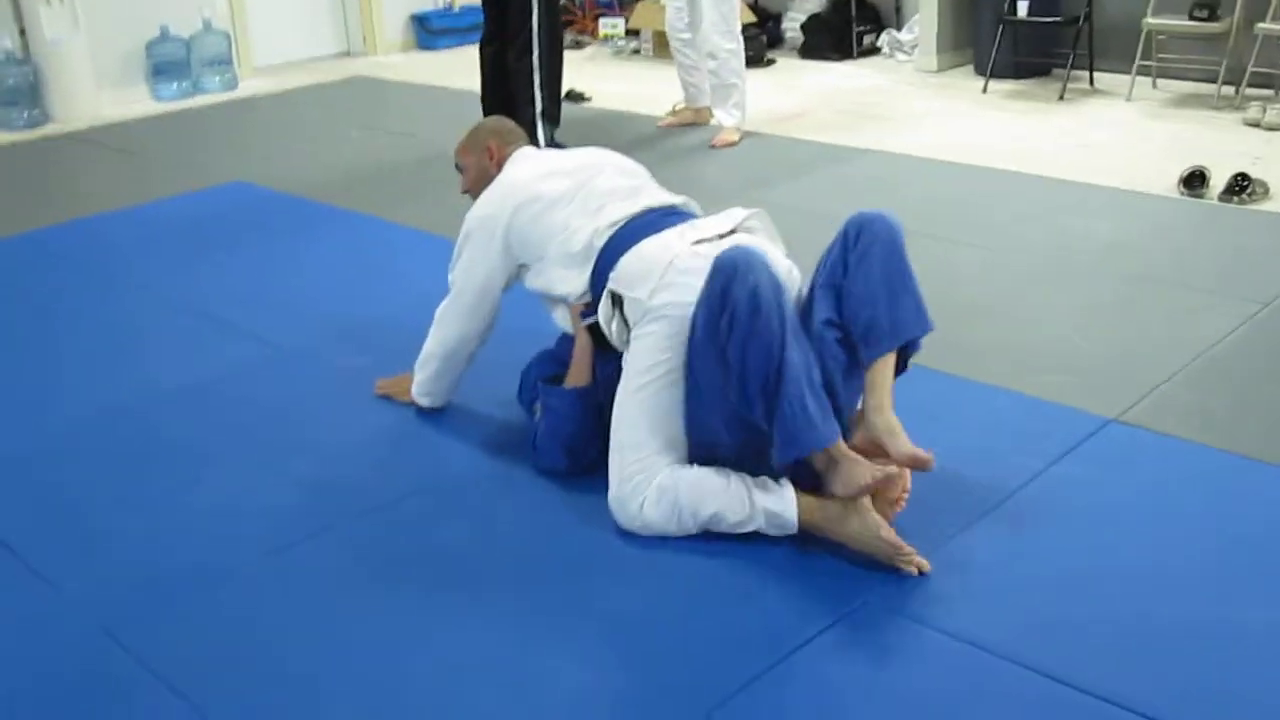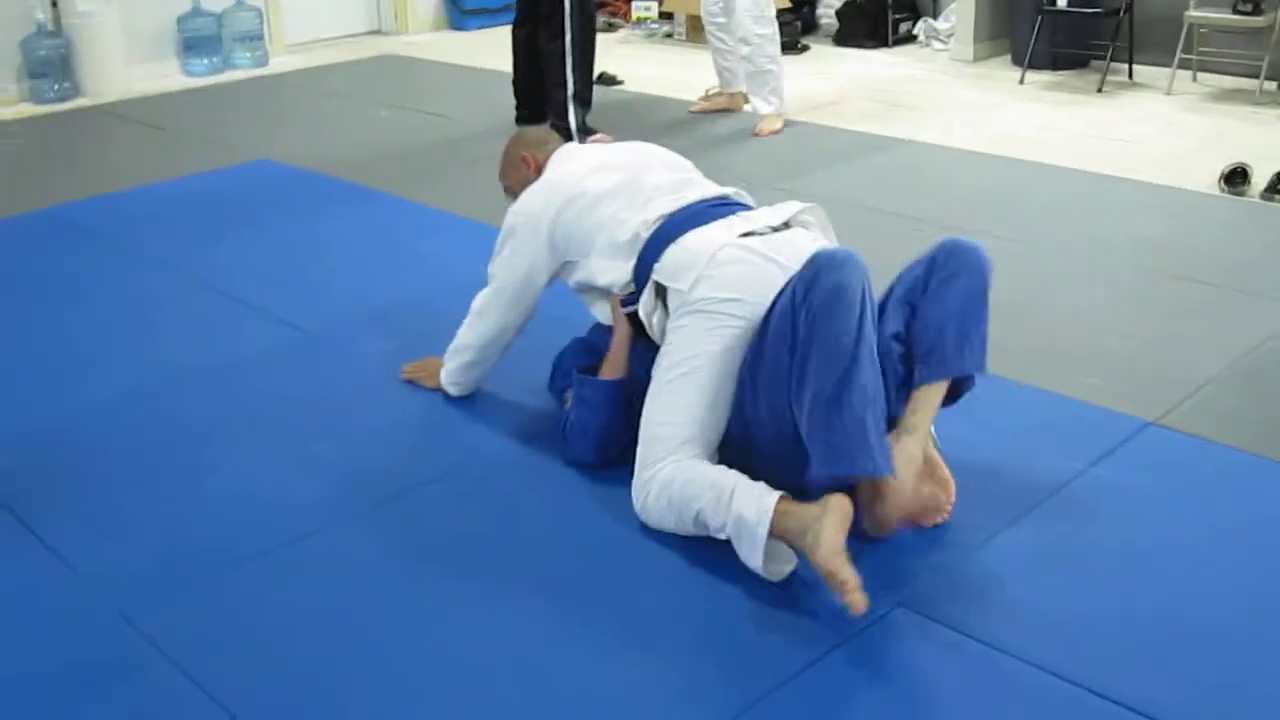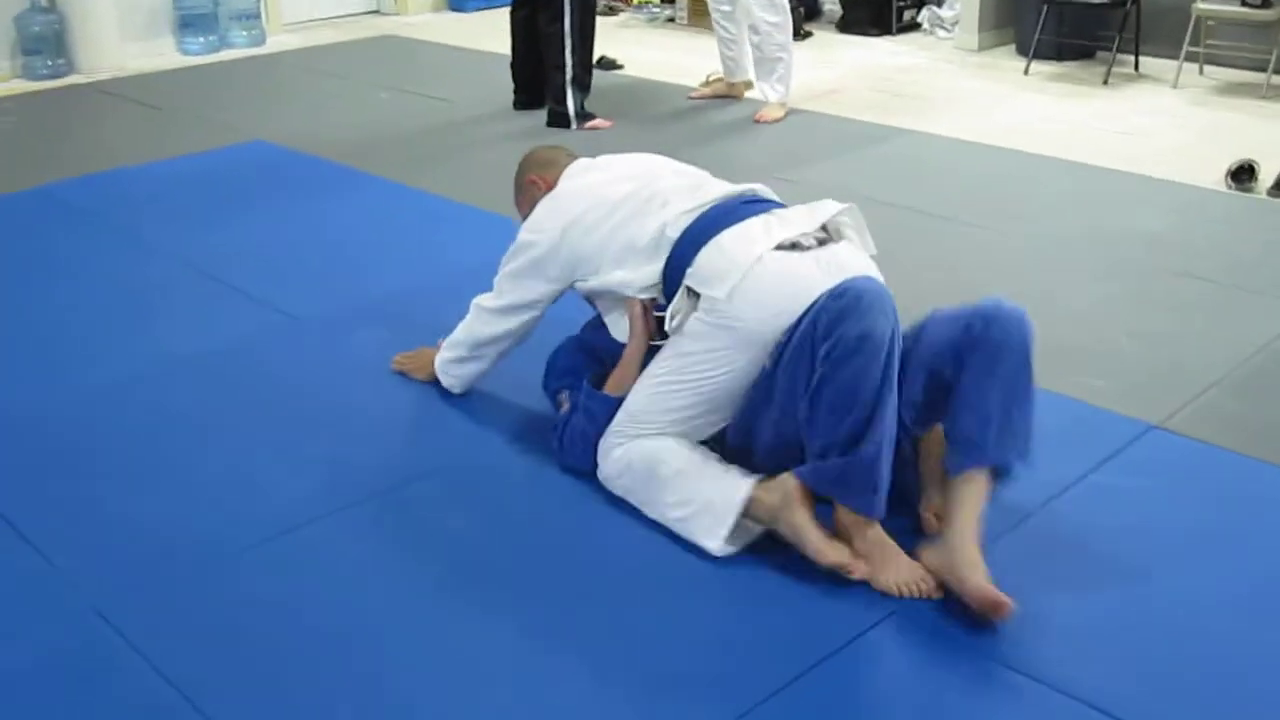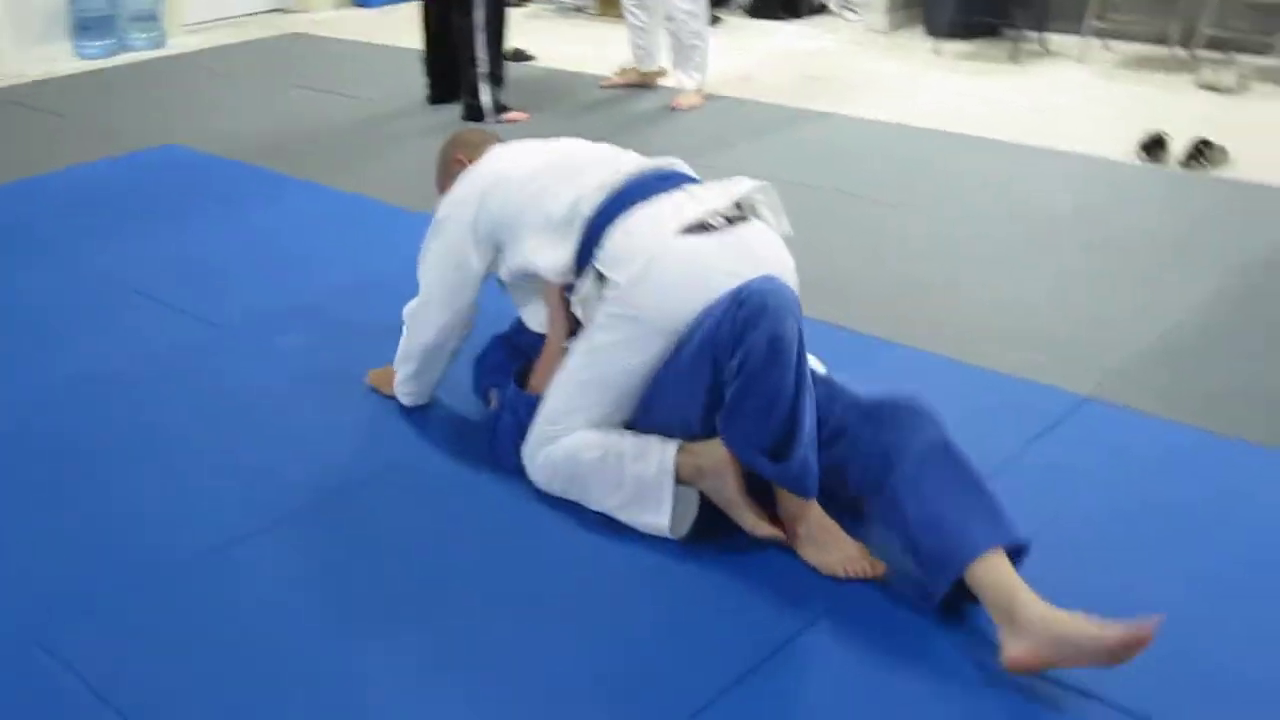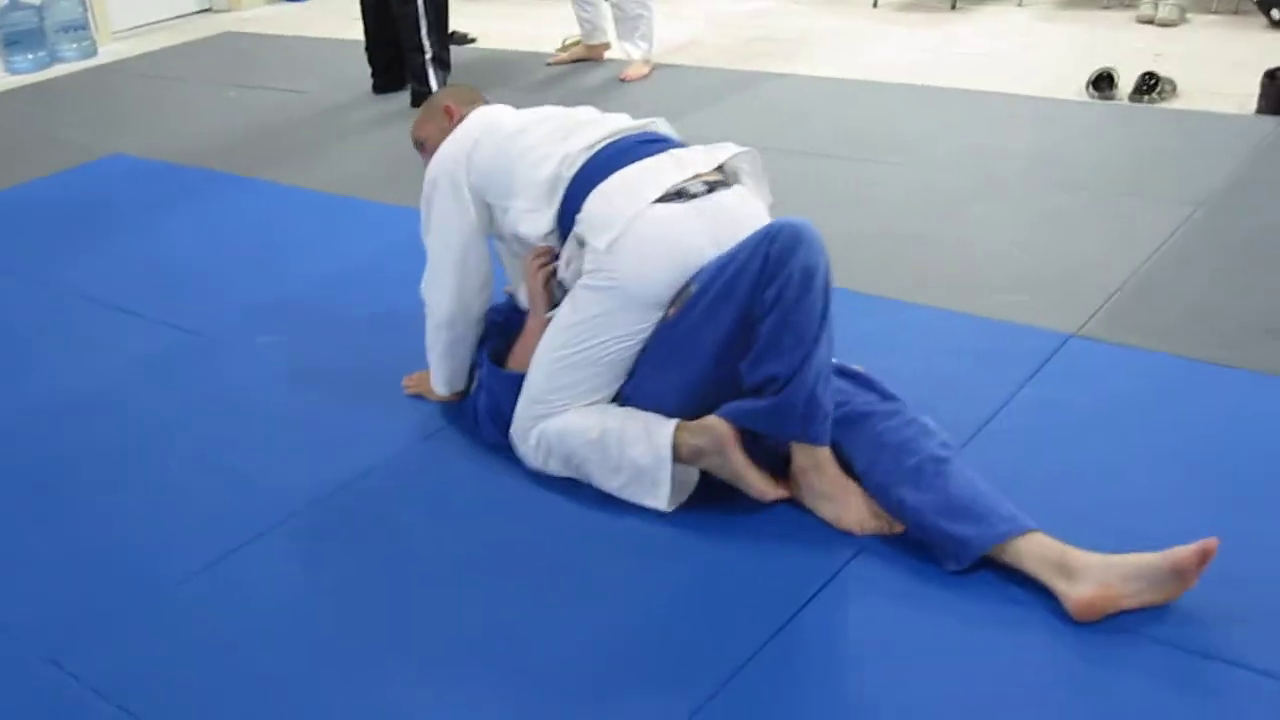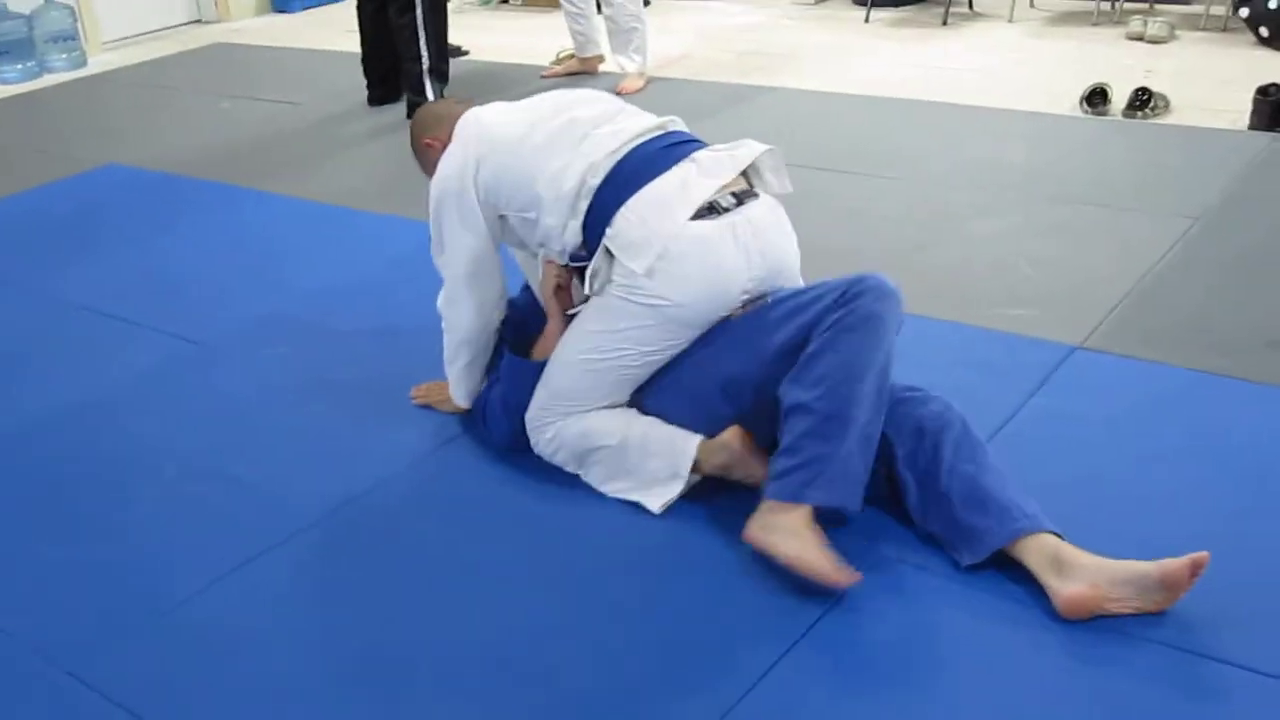
dt=0.4s
person 1, frame 1
right shoulder: (566, 366)
right elbow: (561, 456)
right wrist: (582, 337)
right hip: (734, 439)
left knee: (871, 231)
right knee: (738, 266)
left ankle: (876, 430)
person 1, frame 2
right shoulder: (608, 352)
right elbow: (590, 447)
right wrist: (621, 331)
left hip: (855, 410)
right hip: (766, 438)
left knee: (961, 260)
right knee: (835, 270)
person 1, frame 3
right shoulder: (589, 350)
right elbow: (584, 451)
right wrist: (637, 341)
left hip: (856, 414)
right hip: (762, 426)
left knee: (997, 328)
right knee: (860, 302)
left ankle: (958, 547)
right ankle: (857, 532)
person 1, frame 4
right shoulder: (519, 350)
right elbow: (518, 443)
right wrist: (558, 331)
left hip: (761, 407)
right hip: (672, 414)
left knee: (896, 426)
right knee: (765, 302)
left ankle: (1025, 619)
right ankle: (799, 513)
person 1, frame 5
right shoulder: (510, 326)
right elbow: (497, 420)
right wrist: (540, 311)
left hip: (734, 386)
right hip: (656, 392)
left knee: (881, 426)
right knee: (789, 245)
left ankle: (1069, 568)
person 1, frame 6
right shoulder: (531, 322)
right elbow: (505, 425)
right wrist: (556, 317)
left hip: (743, 392)
right hip: (670, 394)
left knee: (919, 417)
right knee: (868, 298)
left ankle: (1066, 567)
right ankle: (785, 512)
person 2, frame 1
left shoulder: (494, 208)
right shoulder: (599, 157)
left elbow: (462, 318)
left wrist: (423, 388)
left hip: (672, 289)
right hip: (749, 250)
left knee: (639, 499)
left ankle: (826, 512)
right ankle: (863, 432)
person 2, frame 2
left shoulder: (537, 203)
right shoulder: (643, 152)
left elbow: (498, 309)
left wrist: (453, 374)
left hip: (718, 284)
right hip: (802, 249)
left knee: (661, 486)
left ankle: (802, 520)
person 2, frame 3
left shoulder: (553, 215)
right shoulder: (649, 165)
left elbow: (498, 311)
left wrist: (446, 366)
left hip: (752, 287)
right hip: (842, 260)
left knee: (626, 455)
left ankle: (768, 502)
person 2, frame 4
left shoulder: (471, 189)
right shoulder: (586, 152)
left elbow: (436, 319)
left wrist: (409, 383)
left hip: (658, 273)
right hip: (755, 242)
left knee: (550, 451)
left ankle: (692, 466)
person 2, frame 5
left shoulder: (455, 155)
right shoulder: (551, 122)
left elbow: (454, 293)
left wrist: (446, 380)
left hip: (640, 239)
left knee: (540, 431)
left ankle: (696, 442)
person 2, frame 6
left shoulder: (456, 167)
right shoulder: (561, 102)
left elbow: (471, 301)
left wrist: (463, 390)
left hip: (675, 254)
left knee: (554, 426)
left ankle: (718, 456)
